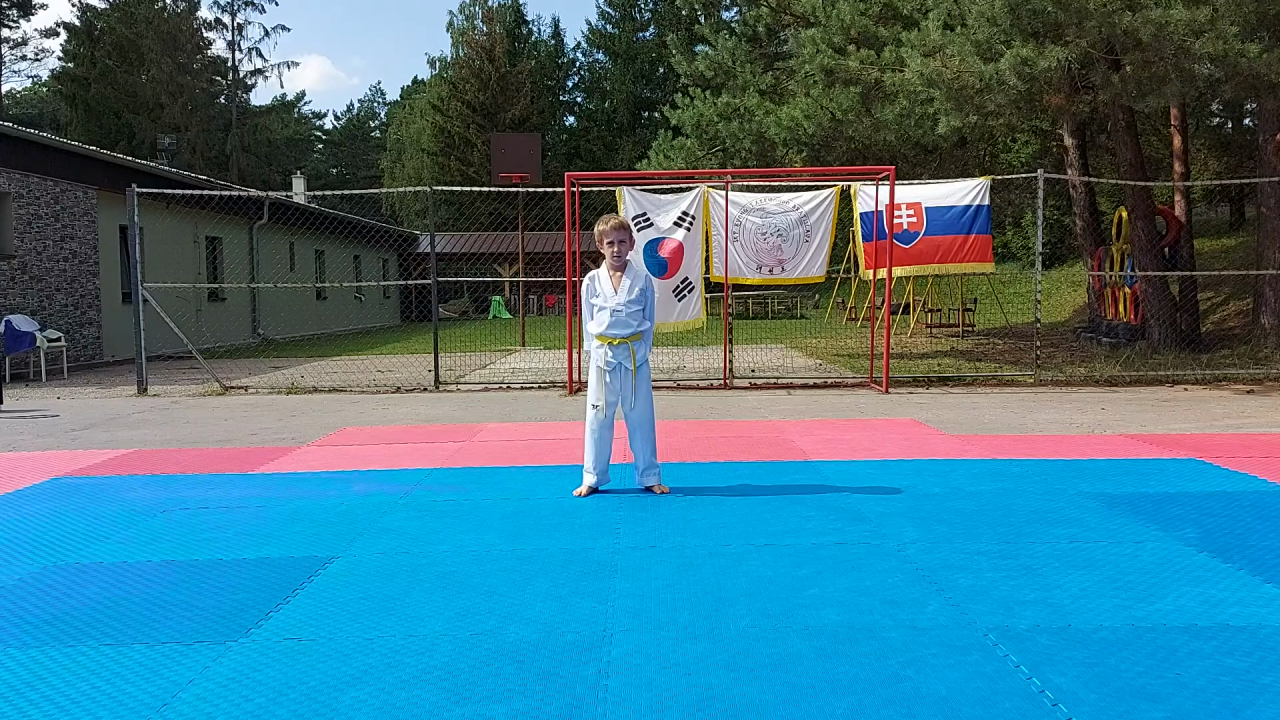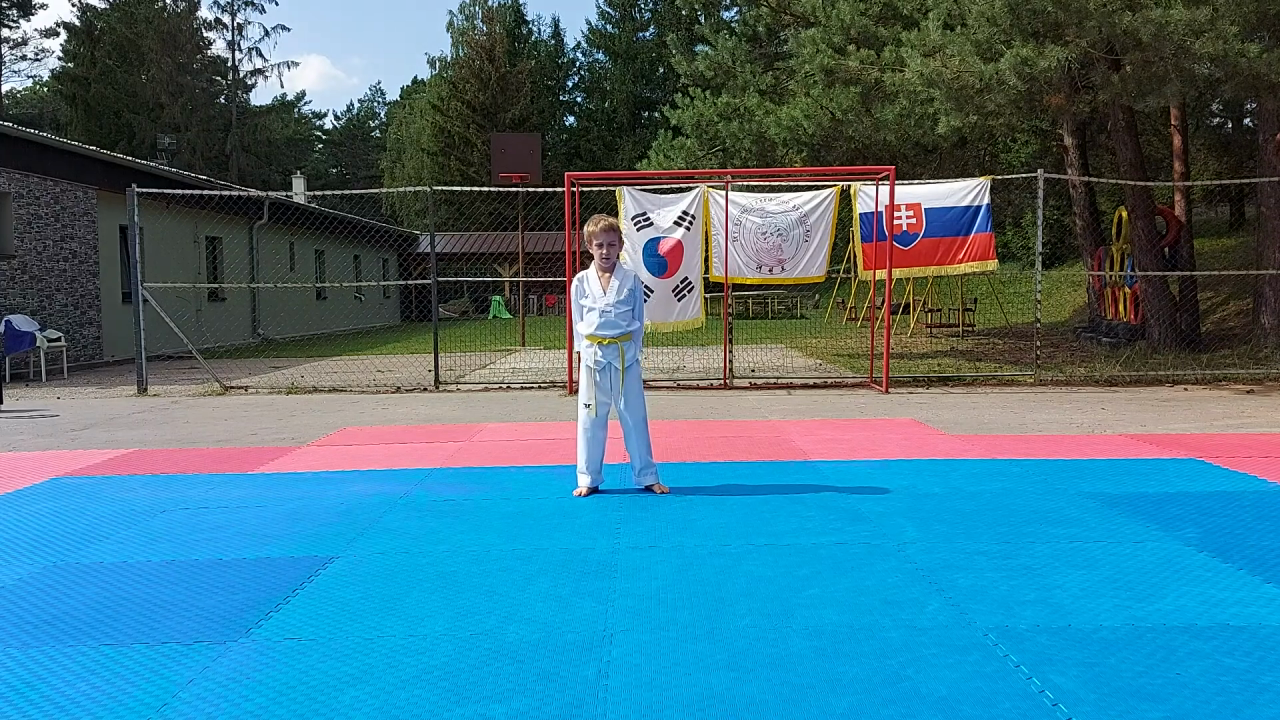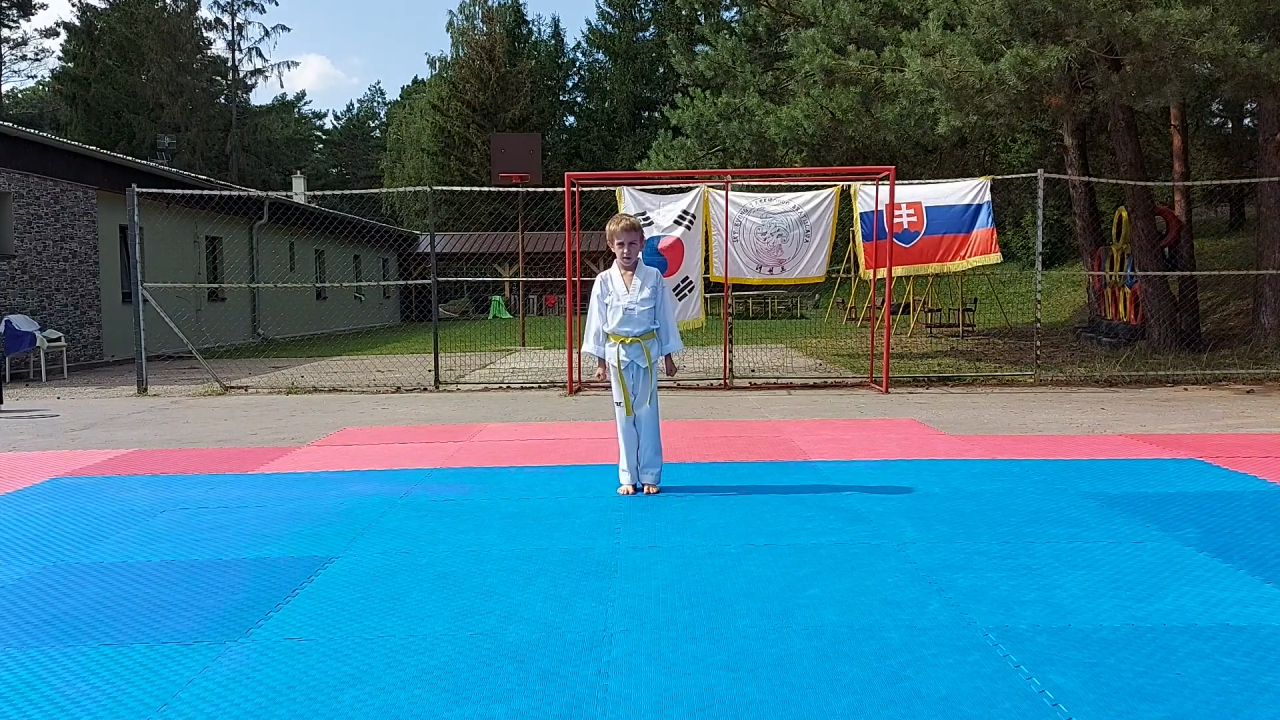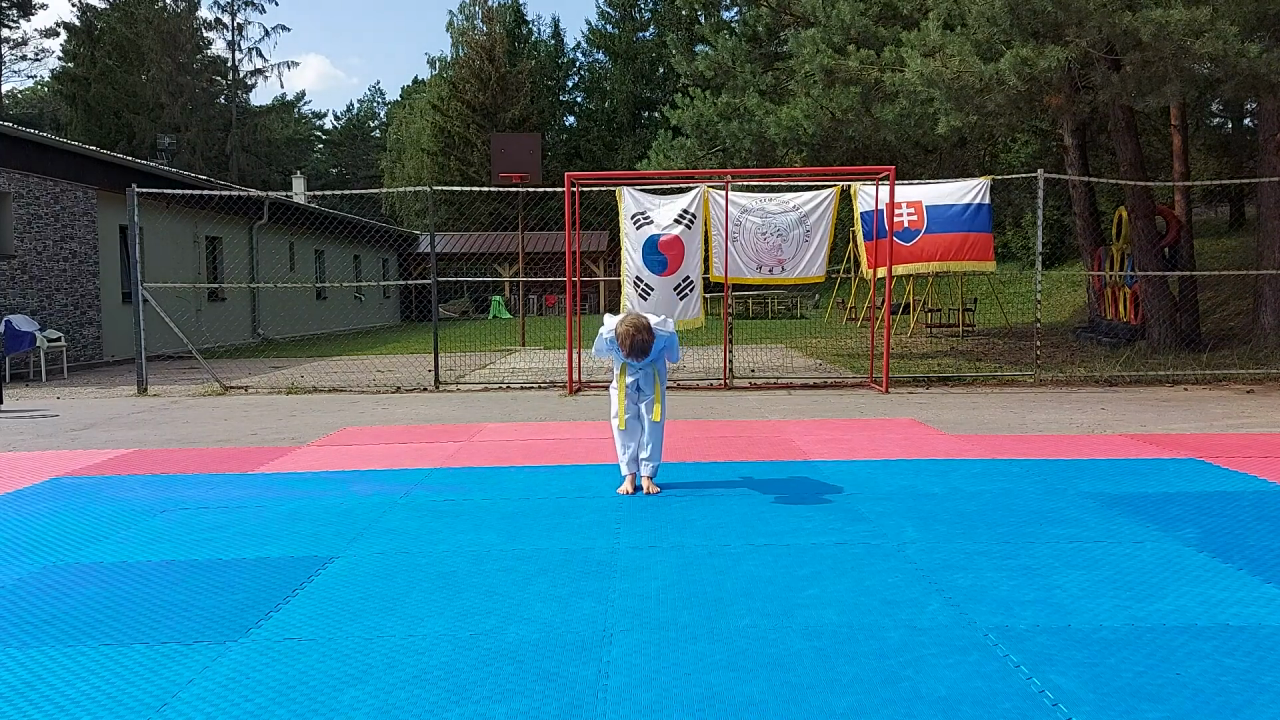
dt=1s
person 1, frame 1
left shoulder: (642, 279)
right shoulder: (591, 281)
left elbow: (648, 321)
right elbow: (588, 322)
left wrist: (640, 349)
right wrist: (601, 348)
left hip: (635, 356)
right hip: (603, 356)
left knee: (641, 417)
right knee: (598, 417)
left ankle: (650, 476)
right ankle: (593, 478)
person 1, frame 2
left shoulder: (632, 280)
right shoulder: (581, 282)
left elbow: (638, 321)
right elbow: (578, 323)
left wrist: (629, 350)
right wrist: (590, 350)
left hip: (625, 355)
right hip: (593, 356)
left knee: (634, 416)
right knee: (590, 418)
left ankle: (648, 476)
right ankle: (588, 478)
person 1, frame 3
left shoulder: (654, 278)
right shoulder: (604, 281)
left elbow: (666, 318)
right elbow: (595, 322)
left wrist: (668, 356)
right wrist: (601, 361)
left hip: (646, 352)
right hip: (617, 353)
left knee: (647, 414)
right knee: (625, 416)
left ankle: (649, 476)
right ankle: (628, 476)
person 1, frame 4
left shoulder: (665, 333)
right shoulder: (608, 334)
left elbow: (673, 353)
left wrist: (657, 361)
left hip: (653, 369)
right hip: (624, 371)
left knee: (652, 417)
right knee: (623, 417)
left ankle: (647, 474)
right ankle: (630, 474)
